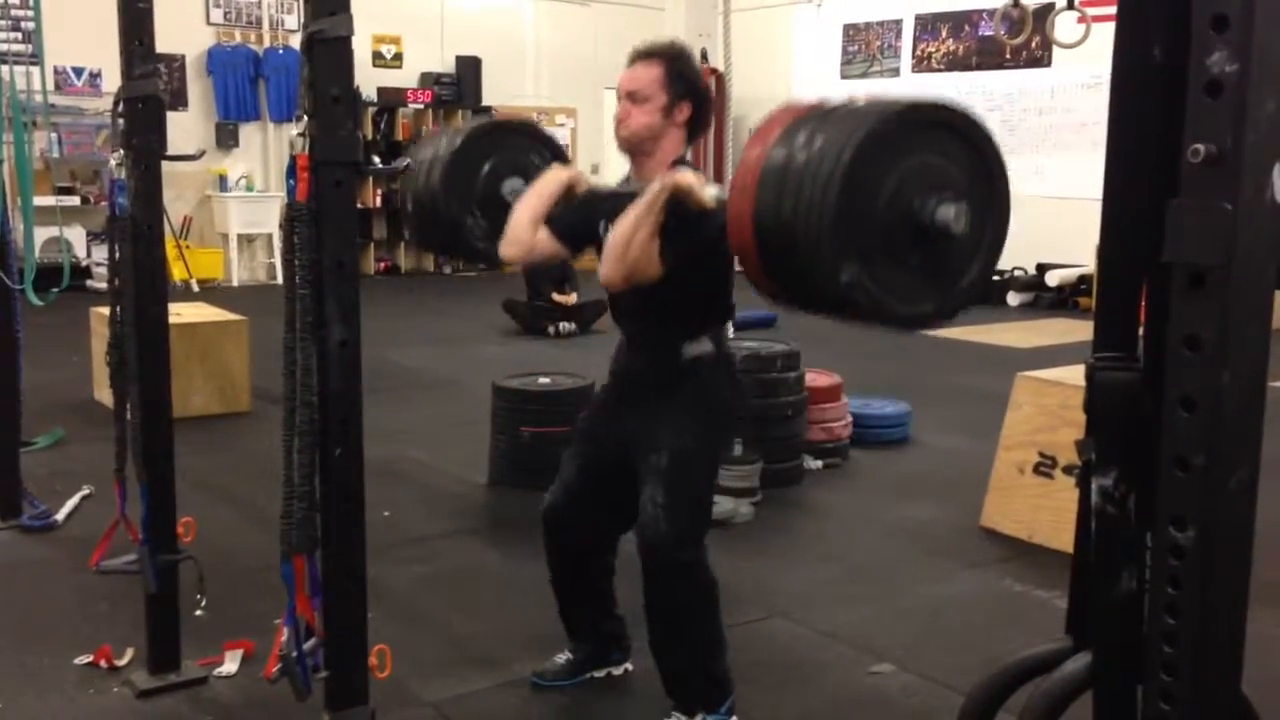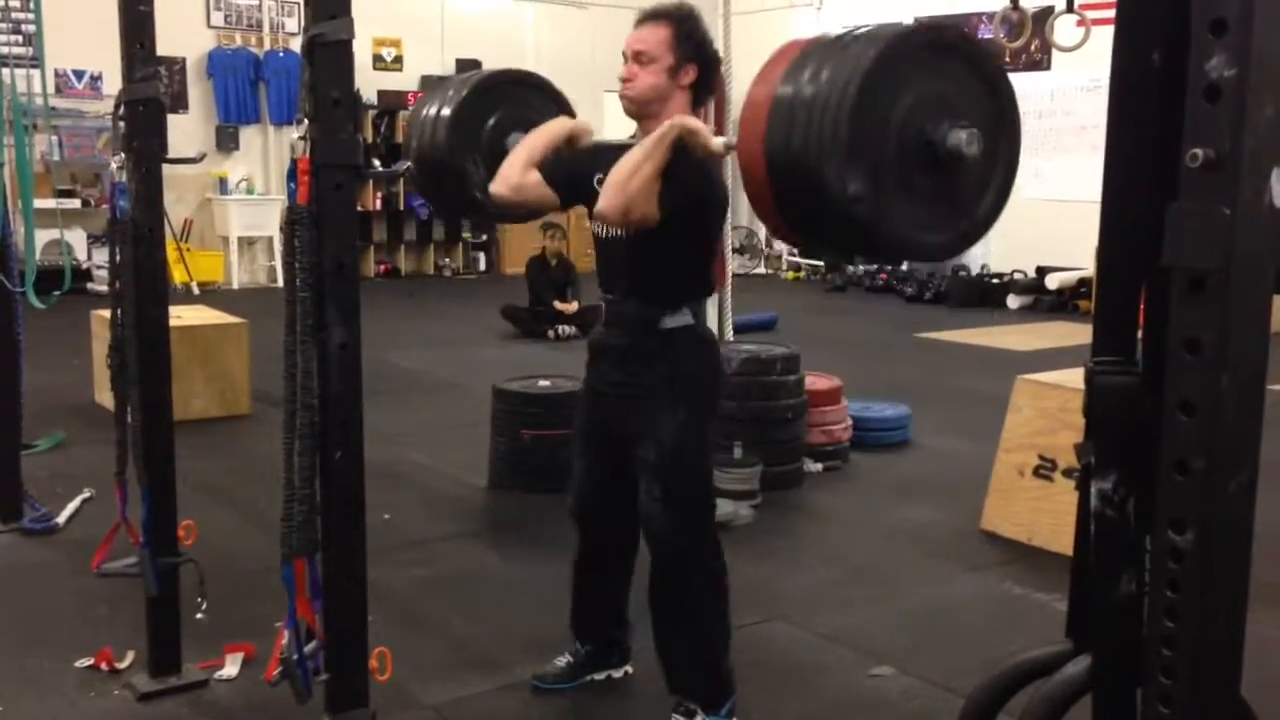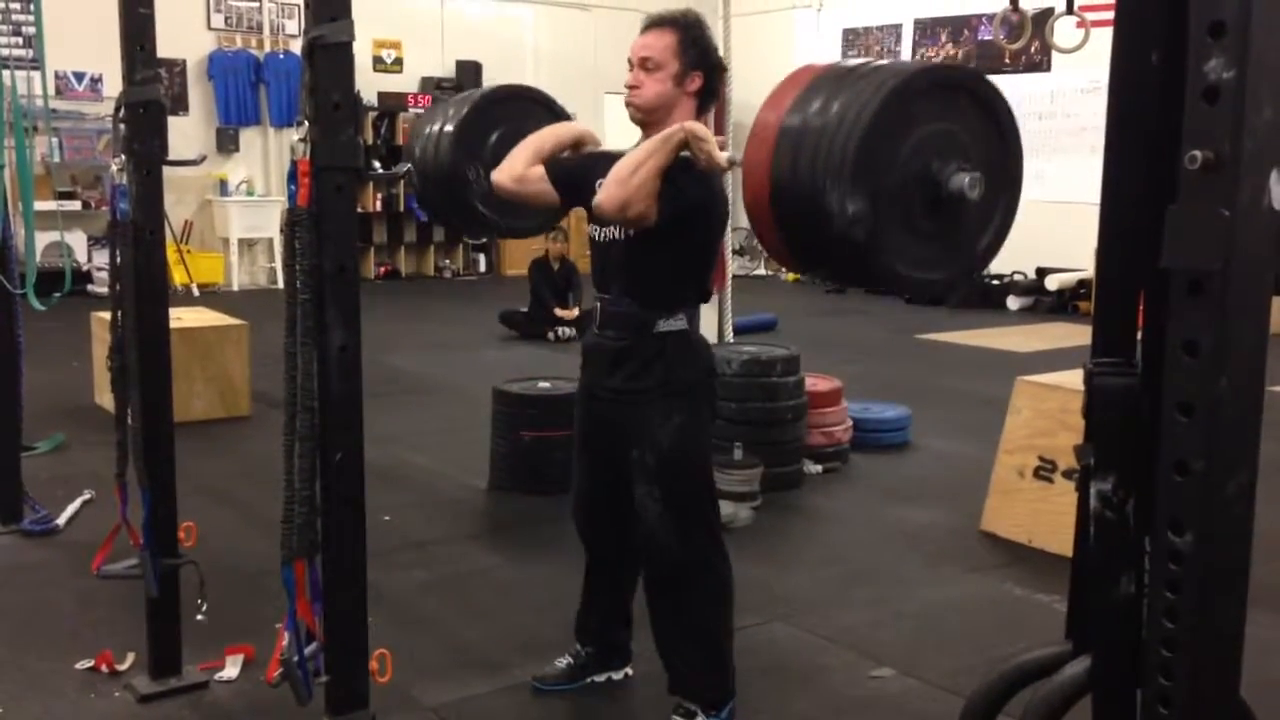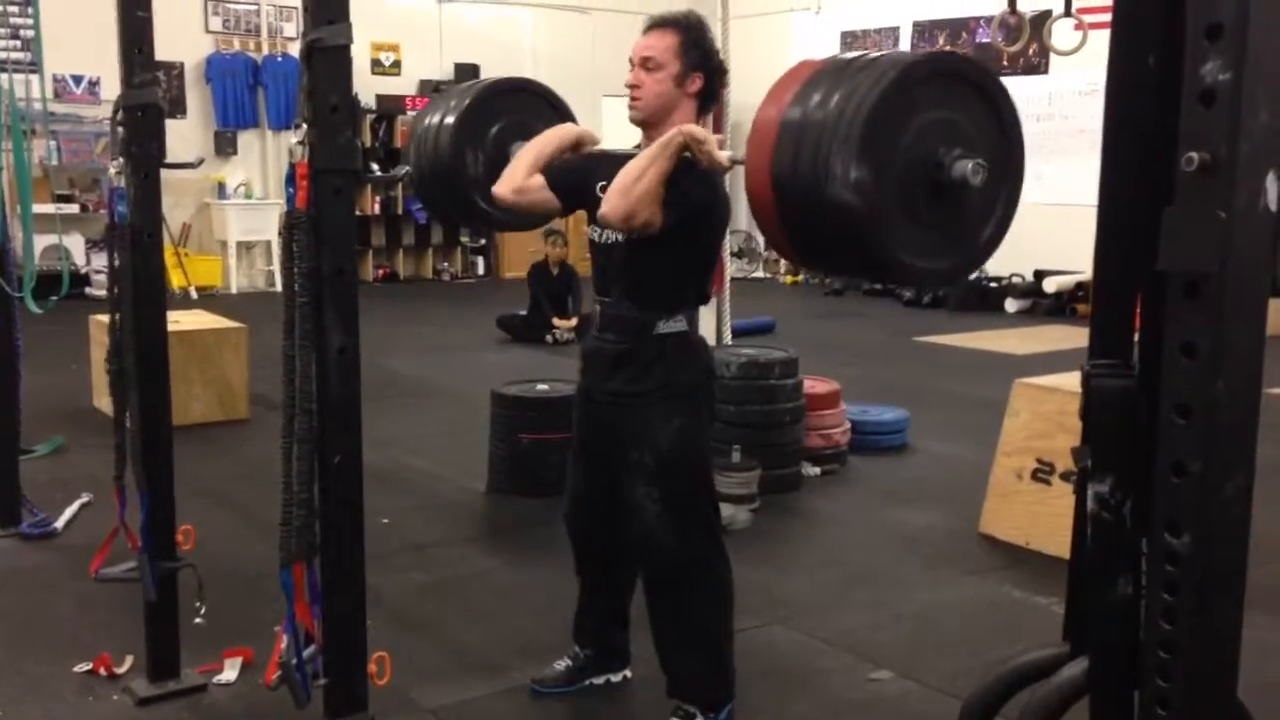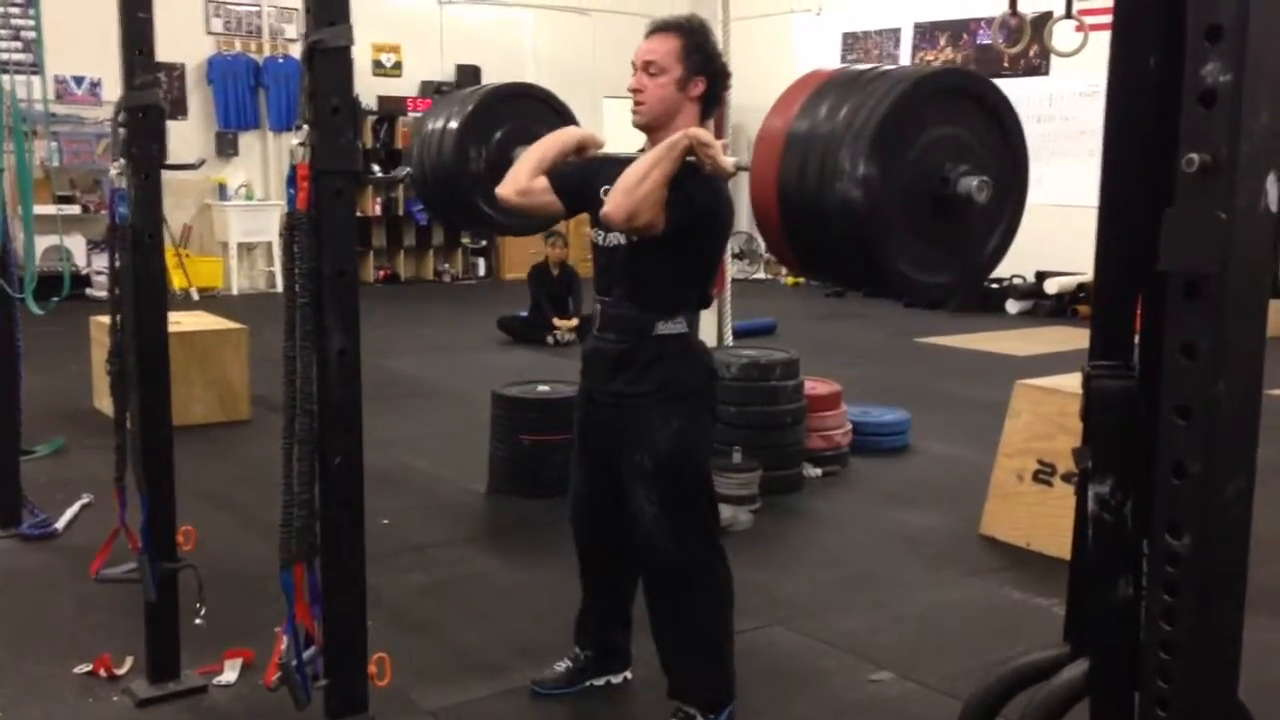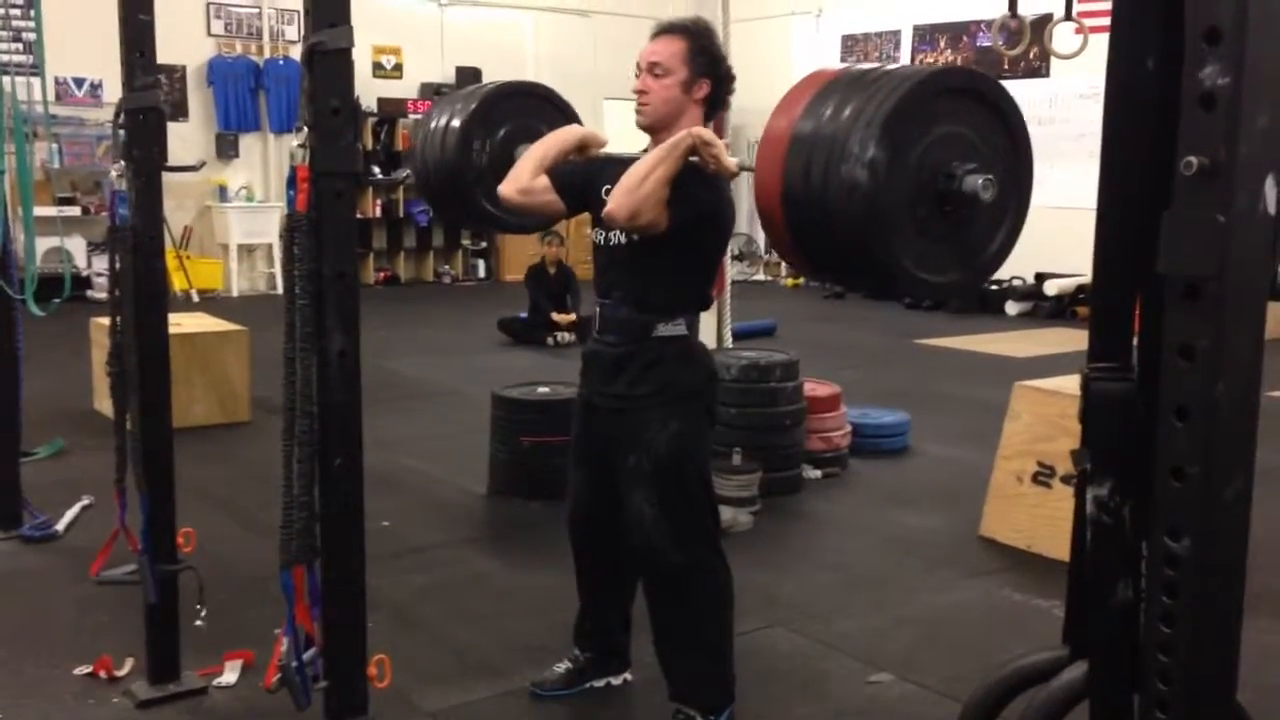
dt=0.2s
person 1, frame 1
left shoulder: (691, 206)
right shoulder: (607, 201)
left elbow: (617, 272)
right elbow: (515, 249)
left wrist: (663, 190)
right wrist: (555, 179)
left hip: (690, 388)
right hip: (630, 379)
left knee: (665, 539)
right knee: (568, 515)
right ankle: (599, 646)
person 1, frame 2
left shoulder: (689, 164)
right shoulder: (603, 157)
left elbow: (614, 209)
right elbow: (507, 187)
left wrist: (671, 131)
right wrist: (559, 127)
left hip: (672, 364)
right hip: (611, 358)
left knee: (677, 532)
right knee: (598, 517)
right ankle: (600, 648)
person 1, frame 3
left shoulder: (691, 175)
right shoulder: (610, 160)
left elbow: (613, 202)
right elbow: (508, 179)
left wrist: (672, 138)
right wrist: (565, 132)
left hip: (665, 371)
right hip: (605, 362)
left knee: (677, 539)
right knee: (601, 522)
right ankle: (602, 649)
person 1, frame 4
left shoulder: (694, 178)
right shoulder: (609, 164)
left elbow: (619, 212)
right elbow: (511, 190)
left wrist: (676, 139)
right wrist: (564, 134)
left hip: (665, 374)
right hip: (605, 366)
left knee: (676, 542)
right knee: (595, 522)
right ankle: (601, 651)
person 1, frame 5
left shoulder: (697, 183)
right shoulder: (613, 168)
left elbow: (621, 213)
right elbow: (514, 191)
left wrist: (680, 143)
right wrist: (569, 138)
left hip: (665, 377)
right hip: (605, 369)
left knee: (676, 543)
right knee: (599, 525)
right ankle: (601, 652)
person 1, frame 6
left shoulder: (700, 183)
right shoulder: (614, 168)
left elbow: (624, 211)
right elbow: (516, 190)
left wrist: (683, 142)
right wrist: (570, 136)
left hip: (665, 379)
right hip: (605, 369)
left knee: (675, 546)
right knee: (596, 527)
right ankle: (600, 654)
